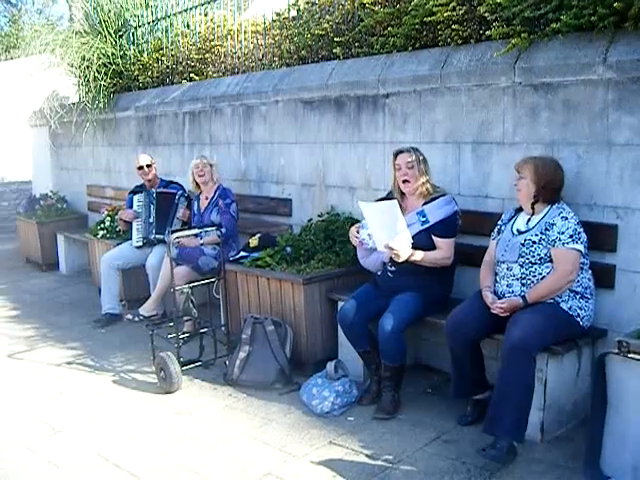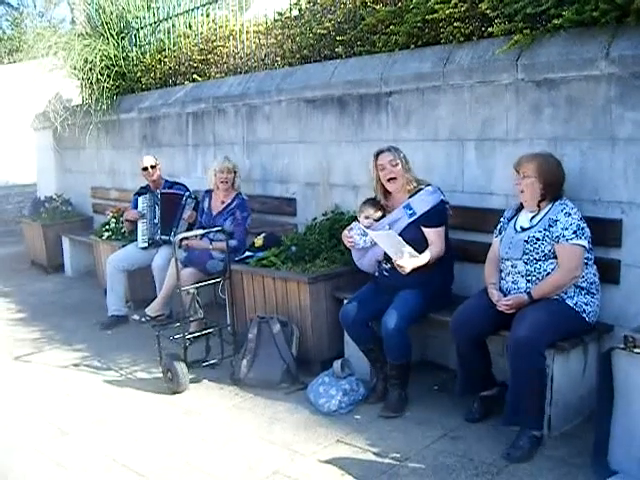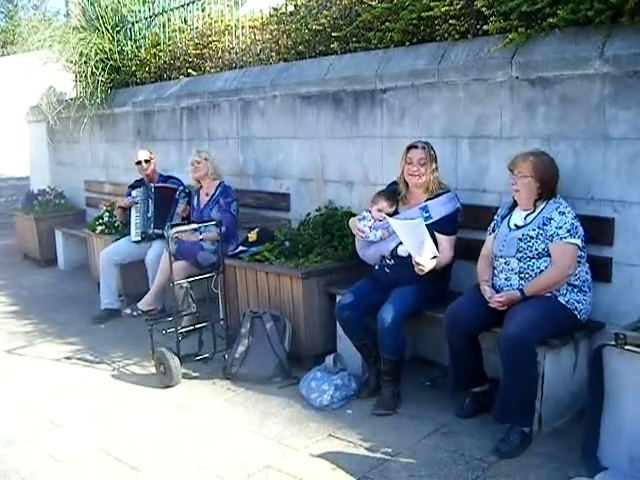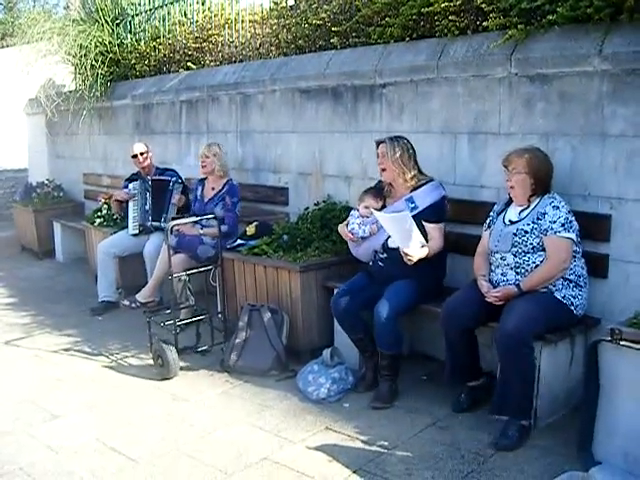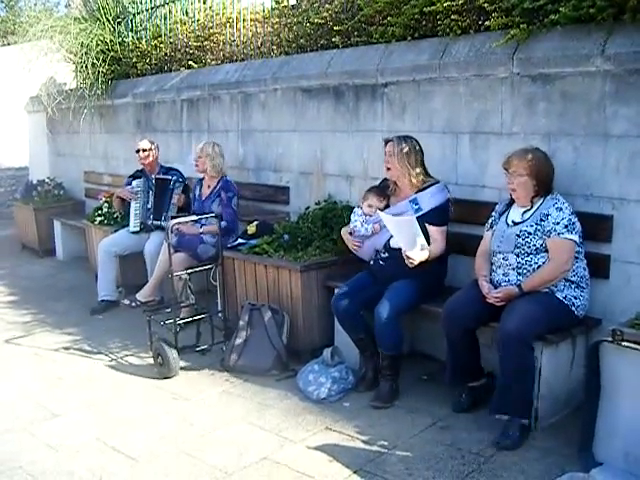
dt=1s
person 1, frame 1
left shoulder: (562, 220)
right shoulder: (510, 217)
left elbow: (566, 275)
right elbow: (490, 260)
left wrist: (522, 301)
right wrist: (487, 291)
left hip: (555, 304)
right hip: (504, 299)
left knee: (517, 343)
right knee: (457, 324)
left ankle: (507, 436)
right ankle: (479, 393)
person 1, frame 2
left shoulder: (565, 215)
right shoulder: (512, 214)
left elbow: (570, 271)
right elbow: (493, 258)
left wrist: (527, 297)
right wrist: (493, 289)
left hip: (561, 300)
right hip: (509, 295)
left knee: (524, 339)
right knee: (463, 321)
left ankle: (531, 428)
right ankle: (487, 390)
person 1, frame 3
left shoulder: (559, 214)
right shoulder: (505, 211)
left elbow: (563, 269)
right elbow: (486, 255)
left wrist: (520, 294)
right wrist: (485, 286)
left hip: (553, 297)
right hip: (502, 293)
left knee: (515, 335)
right knee: (456, 317)
left ankle: (520, 425)
right ankle: (478, 387)
person 1, frame 4
left shoulder: (553, 209)
right shoulder: (501, 208)
left elbow: (559, 263)
right elbow: (482, 252)
left wrist: (517, 289)
right wrist: (483, 280)
left hip: (550, 293)
right hip: (499, 288)
left knee: (512, 331)
right knee: (453, 312)
left ankle: (519, 418)
right ankle: (474, 381)
person 1, frame 5
left shoulder: (557, 211)
right shoulder: (503, 209)
left elbow: (561, 264)
right elbow: (484, 252)
left wrist: (518, 290)
right wrist: (484, 281)
left hip: (551, 293)
right hip: (500, 288)
left knee: (513, 330)
right knee: (454, 312)
left ankle: (518, 417)
right ankle: (475, 381)
person 2, frame 1
left shoulder: (440, 206)
right shoulder: (391, 201)
left elbow: (446, 257)
right elbow: (372, 234)
left wrist: (411, 254)
right wrist: (357, 232)
left hip: (423, 286)
right hip: (385, 281)
left knee: (389, 326)
right knee: (347, 314)
left ankle: (391, 390)
right ankle: (376, 377)
person 2, frame 2
left shoulder: (427, 198)
right shoulder: (381, 202)
left elbow: (438, 247)
left wrist: (415, 261)
right wrist: (350, 235)
left hip: (424, 282)
right hip: (386, 280)
left knee: (391, 323)
right knee: (349, 315)
left ankle: (398, 388)
right ankle: (382, 374)
person 2, frame 3
left shoulder: (442, 203)
right shoulder: (393, 191)
left elbow: (447, 251)
left wrist: (431, 263)
right wrist: (355, 222)
left hip: (421, 281)
right hip: (384, 275)
left knee: (387, 317)
right knee: (344, 309)
left ankle: (390, 386)
right ankle: (374, 368)
person 2, frame 4
left shoulder: (428, 193)
right shoulder: (381, 190)
left elbow: (437, 241)
left wrist: (421, 252)
right wrist: (344, 226)
left hip: (417, 274)
right hip: (380, 270)
left knee: (384, 312)
right knee: (340, 303)
left ankle: (388, 379)
right ankle: (371, 363)
person 2, frame 5
left shoulder: (432, 194)
right shoulder: (386, 188)
left elbow: (439, 243)
left wrist: (423, 255)
right wrist: (347, 231)
left hip: (418, 274)
right hip: (381, 269)
left knee: (384, 312)
right knee: (341, 303)
left ankle: (389, 379)
right ankle: (371, 363)
person 3, frame 1
left shoulder: (173, 188)
right shoulder: (135, 194)
left elbow: (189, 212)
right elbow: (124, 227)
left wrist: (186, 215)
right wrist: (122, 215)
left knee: (153, 263)
right knee: (108, 260)
right ankle: (112, 310)
person 3, frame 2
left shoulder: (178, 189)
right shoulder: (140, 195)
left elbow: (194, 212)
right elbow: (129, 228)
left wrist: (192, 216)
right wrist: (127, 216)
left knee: (159, 264)
right knee: (113, 262)
right ankle: (117, 312)
person 3, frame 3
left shoulder: (172, 183)
right shoulder: (135, 188)
right elbow: (121, 218)
right wrist: (120, 204)
left knee: (152, 258)
right knee: (106, 256)
right ankle: (111, 306)
person 3, frame 4
left shoulder: (169, 175)
right shoulder: (131, 181)
left elbow: (187, 202)
left wrist: (181, 201)
right wrist: (116, 197)
left hip: (163, 229)
left knee: (150, 250)
right knee: (104, 248)
right ankle: (108, 297)
person 3, frame 5
left shoulder: (173, 175)
right shoulder: (135, 178)
left elbow: (188, 203)
right elbow: (119, 207)
left wrist: (182, 201)
right wrist: (118, 194)
left hip: (164, 228)
left knee: (151, 250)
right knee: (105, 246)
right ankle: (108, 297)
person 4, frame 1
left shoulder: (224, 194)
right shoulder: (197, 199)
left elbow: (228, 231)
right elbow: (195, 230)
left wrist: (199, 241)
right wrist: (187, 240)
left hip: (221, 252)
right hip: (201, 251)
left knee: (172, 254)
right knee: (179, 273)
left ankle: (153, 305)
right ankle: (189, 323)
person 4, frame 2
left shoulder: (240, 203)
right shoulder: (207, 196)
left elbow: (239, 243)
right elbow: (199, 227)
left wrist: (208, 245)
right wrist: (193, 240)
left hip: (226, 255)
right hip: (205, 251)
left knee: (180, 257)
right knee: (187, 274)
left ankle: (159, 306)
person 4, frame 3
left shoulder: (224, 191)
right shoulder: (196, 194)
left elbow: (228, 230)
right elbow: (194, 225)
left wrist: (198, 237)
right wrist: (185, 234)
left hip: (219, 248)
right hip: (199, 246)
left knee: (171, 250)
right knee: (178, 267)
left ankle: (151, 300)
person 4, frame 4
left shoulder: (230, 189)
right shoulder: (199, 185)
left elbow: (230, 227)
right elbow: (193, 216)
left wrist: (198, 231)
right wrist: (186, 226)
left hip: (217, 243)
right hip: (198, 238)
left knee: (171, 242)
right knee: (177, 260)
left ankle: (149, 292)
person 4, frame 5
left shoulder: (226, 185)
right shoulder: (199, 184)
left elbow: (229, 224)
left wrist: (198, 230)
right wrist: (186, 226)
left hip: (218, 241)
right hip: (198, 238)
left knee: (171, 242)
right knee: (177, 259)
left ankle: (150, 291)
